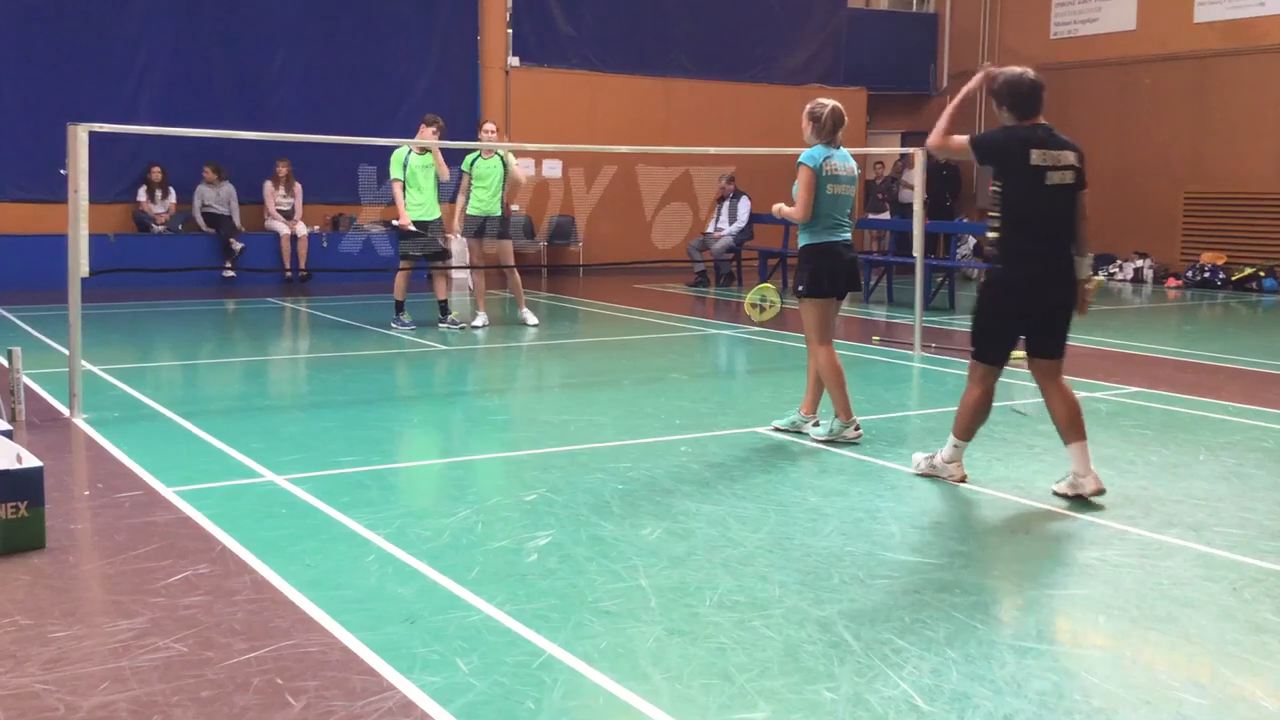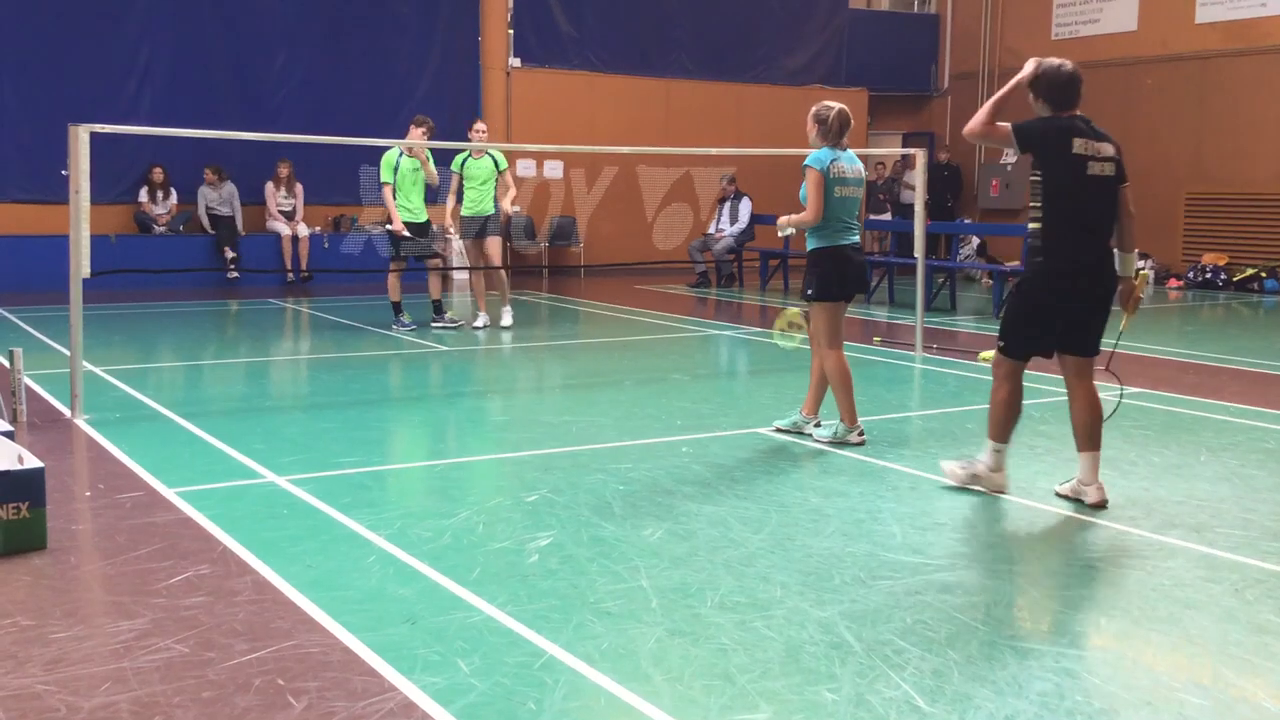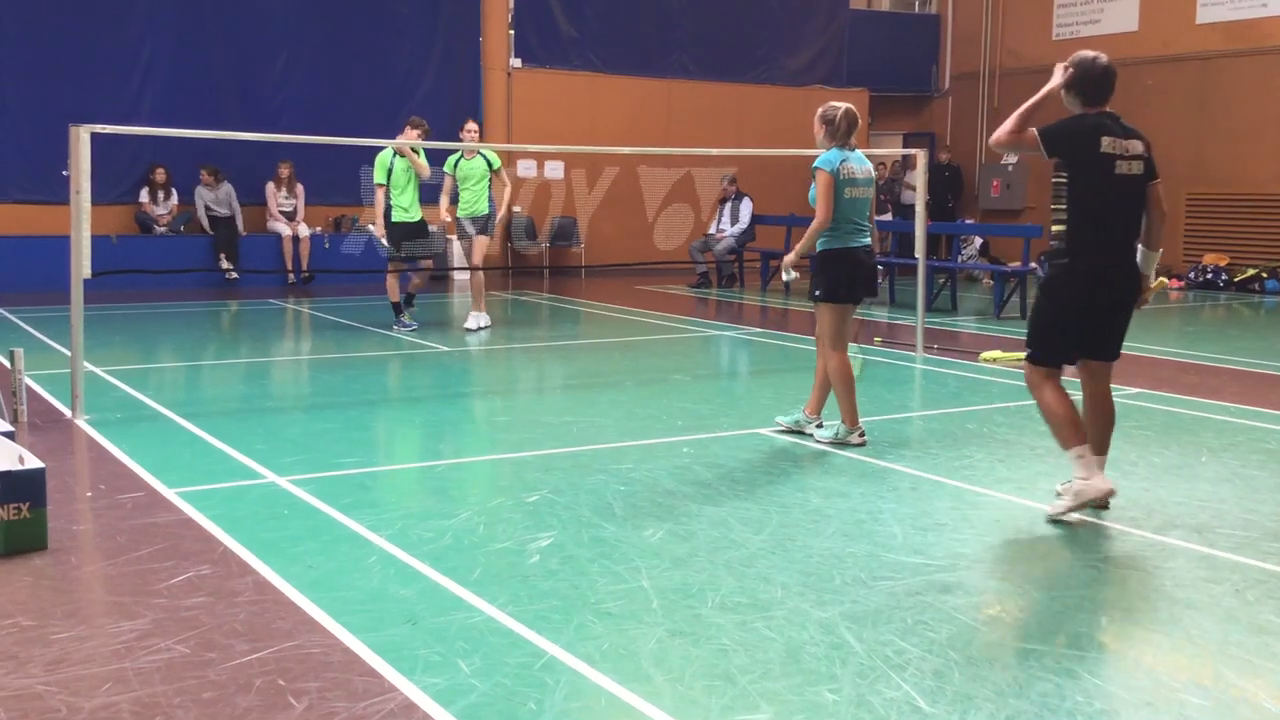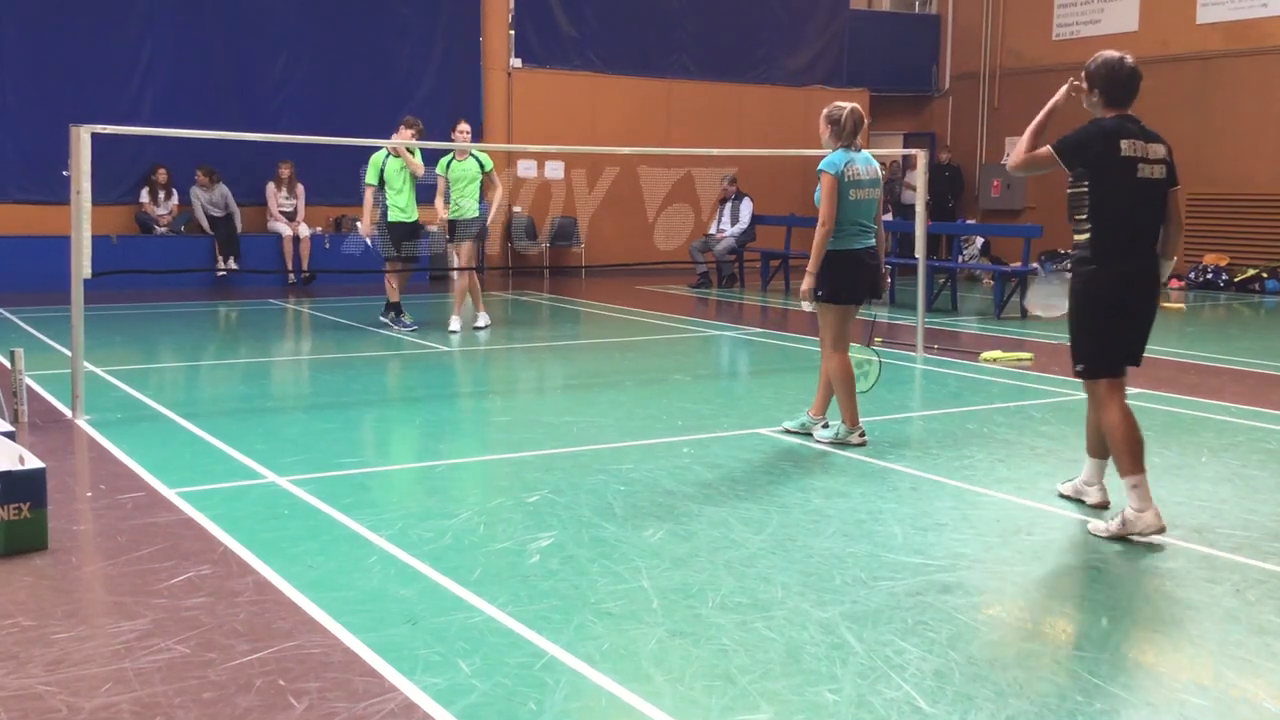
dt=0.2s
person 1, frame 1
left shoulder: (1006, 142)
right shoulder: (1069, 151)
left elbow: (936, 144)
right elbow: (1082, 220)
left wrist: (965, 92)
right wrist: (1082, 275)
left hip: (1012, 278)
right hip: (1058, 281)
left knee: (983, 373)
right knee: (1050, 375)
left ankle: (949, 459)
right ankle: (1083, 472)
person 1, frame 2
left shoulder: (1049, 131)
right shoulder: (1107, 144)
left elbow: (975, 131)
right elbow: (1125, 216)
left wrist: (1017, 80)
right wrist: (1127, 272)
left hip: (1049, 273)
right hip: (1095, 275)
left knee: (1007, 368)
right knee: (1079, 375)
left ankle: (990, 467)
right ankle: (1088, 481)
person 1, frame 3
left shoulder: (1077, 131)
right shoulder: (1137, 141)
left elbow: (1001, 140)
right elbow: (1157, 214)
left wrist: (1047, 90)
right wrist: (1145, 270)
left hip: (1072, 274)
right hip: (1118, 276)
left knee: (1042, 375)
right knee: (1096, 378)
left ankle: (1088, 477)
right ankle: (1090, 478)
person 1, frame 4
left shoulder: (1096, 136)
right shoulder: (1158, 145)
left elbow: (1019, 163)
right elbow: (1174, 222)
left wrist: (1053, 104)
right wrist: (1159, 275)
left hip: (1100, 280)
right hip: (1141, 281)
left knee: (1105, 393)
right knee: (1107, 385)
left ankle: (1141, 507)
right ankle: (1091, 481)
person 2, frame 1
left shoulder: (811, 158)
right shoulder: (848, 160)
left elbow: (801, 214)
left wrist: (781, 209)
left hip: (818, 256)
right hip: (844, 253)
left knee: (821, 343)
right knee: (817, 340)
left ankle: (845, 421)
right ankle: (807, 415)
person 2, frame 2
left shoulder: (818, 160)
right shoulder: (855, 162)
left elbow: (813, 217)
left wrist: (788, 220)
left hip: (827, 258)
right hip: (852, 255)
left knee: (830, 346)
right knee: (819, 340)
left ankle: (850, 425)
right ankle: (808, 415)
person 2, frame 3
left shoulder: (827, 162)
right shoulder: (864, 162)
left elbow: (823, 220)
right elbow: (870, 218)
left wrist: (796, 252)
right wrist: (872, 262)
left hip: (836, 259)
right hip: (862, 257)
left knee: (834, 348)
right knee: (825, 341)
left ankle: (851, 426)
right ankle: (811, 415)
person 2, frame 4
left shoulder: (832, 164)
right shoulder: (871, 163)
left elbow: (826, 224)
right elbow: (877, 222)
left wrist: (810, 272)
right wrist: (880, 265)
left hip: (840, 261)
right hip: (866, 259)
left knee: (835, 348)
right knee: (831, 343)
left ankle: (851, 426)
right ankle: (817, 416)
person 3, frame 1
left shoulder: (434, 154)
right shoulder: (401, 154)
left elbow: (445, 177)
right elbow: (397, 187)
left wrist: (435, 148)
right wrist: (402, 215)
left hip: (434, 219)
right hip: (413, 220)
left knee: (440, 268)
right knee: (406, 267)
left ankle: (444, 315)
right ankle: (399, 314)
person 3, frame 2
left shoulder: (425, 155)
right shoulder: (391, 156)
left elbow: (434, 182)
right elbow: (387, 191)
left wrist: (422, 158)
right wrist: (395, 219)
left hip: (422, 220)
right hip: (403, 221)
left knee: (436, 265)
right knee: (397, 268)
left ankle: (439, 314)
right ankle: (398, 316)
person 3, frame 3
left shoulder: (417, 152)
right shoulder: (385, 157)
left elbow: (425, 174)
right elbow: (380, 192)
left wrist: (408, 152)
right wrist: (379, 223)
left hip: (417, 218)
right hip: (396, 220)
left knee: (425, 265)
right knee: (395, 268)
left ankle: (407, 305)
right ankle: (398, 316)
person 3, frame 4
left shoulder: (413, 152)
right shoulder: (379, 158)
left elbow: (419, 172)
right elbow: (369, 192)
left wrist: (402, 150)
right wrist: (366, 221)
left hip: (412, 219)
right hip: (392, 220)
left knee: (405, 269)
right knee: (393, 268)
left ankle: (388, 310)
right ankle: (398, 315)
person 4, frame 1
left shoulder: (504, 158)
right shoulder: (470, 160)
left elbow: (520, 180)
right elbow: (463, 192)
left wrist: (508, 156)
right wrist: (456, 217)
left hip: (498, 216)
right hip: (473, 216)
left knee: (509, 266)
right knee: (476, 266)
left ankle: (523, 309)
right ankle: (481, 313)
person 4, frame 2
left shoulder: (496, 157)
right shoulder: (460, 160)
left elbow: (512, 188)
right elbow: (453, 193)
left wrist: (507, 201)
right wrist: (448, 217)
left hip: (491, 215)
right hip: (468, 217)
left knee: (495, 266)
right knee: (475, 268)
left ankle: (506, 307)
right ankle: (482, 314)
person 4, frame 3
left shoulder: (489, 157)
right shoulder: (452, 161)
left elbow: (507, 185)
right elbow: (446, 193)
left wrist: (502, 210)
right wrist: (443, 211)
left hip: (485, 216)
right hip: (464, 218)
left knee: (476, 265)
right knee: (473, 268)
left ankle: (475, 313)
right ankle: (482, 314)
person 4, frame 4
left shoulder: (481, 159)
right shoulder: (444, 163)
left elbow: (498, 188)
right elbow: (439, 195)
left wrist: (492, 214)
right wrist: (441, 211)
left hip: (475, 218)
right hip: (455, 219)
left knee: (463, 268)
right knee: (469, 269)
left ankle: (456, 317)
right ankle: (482, 313)
